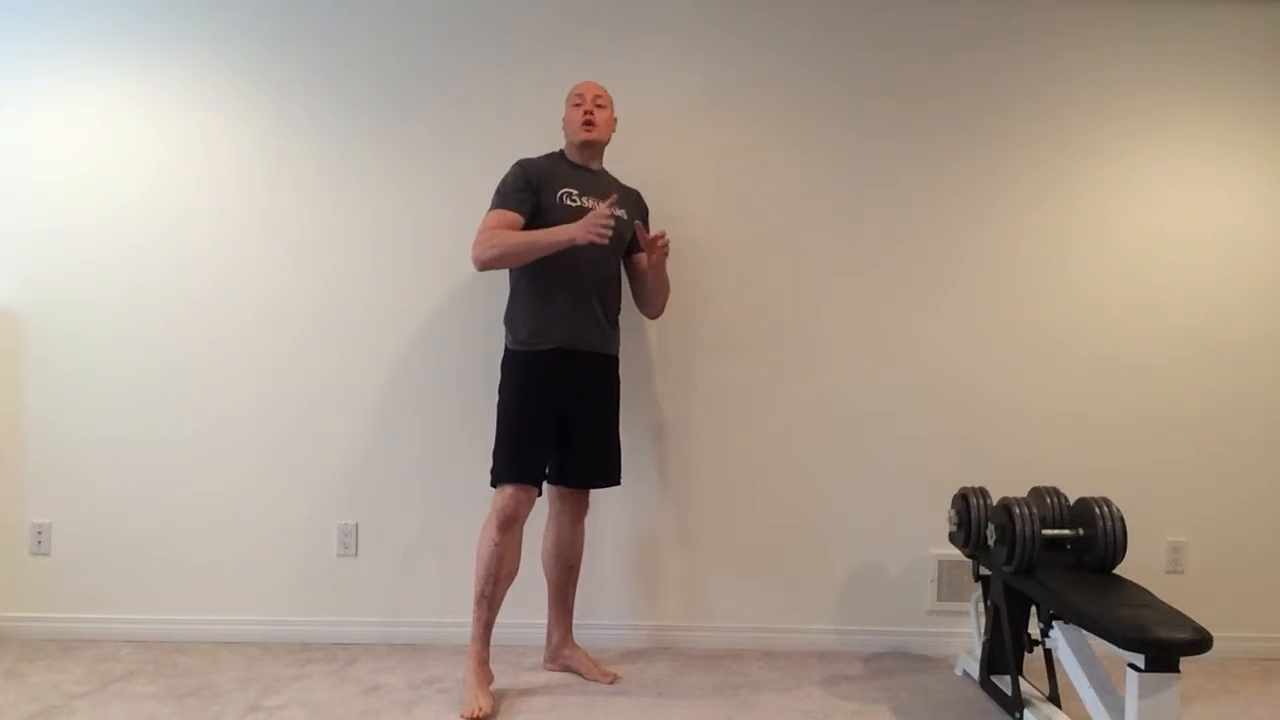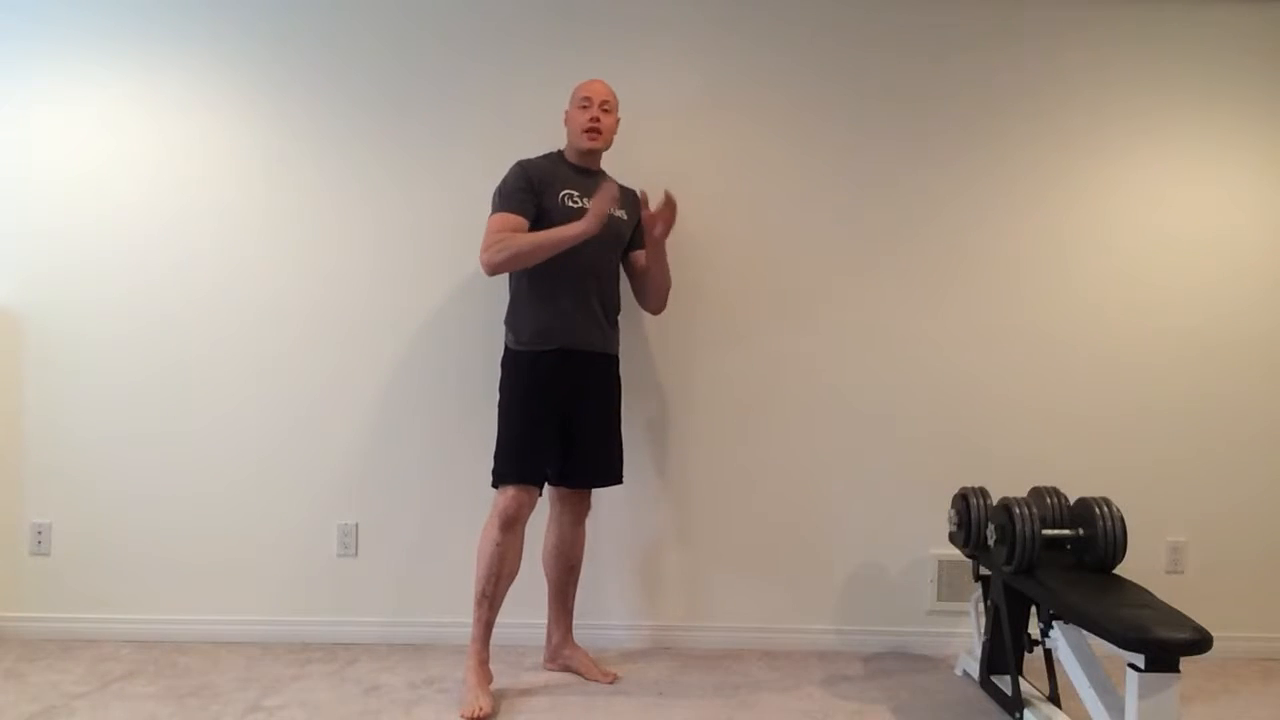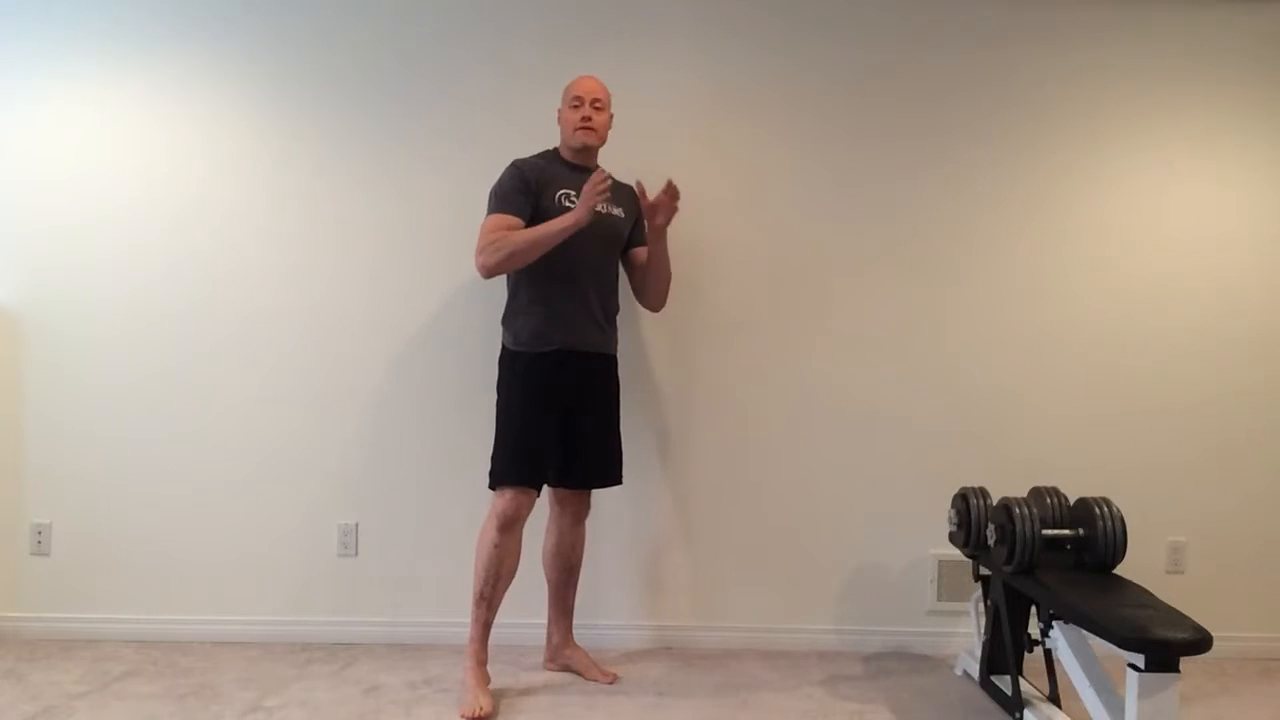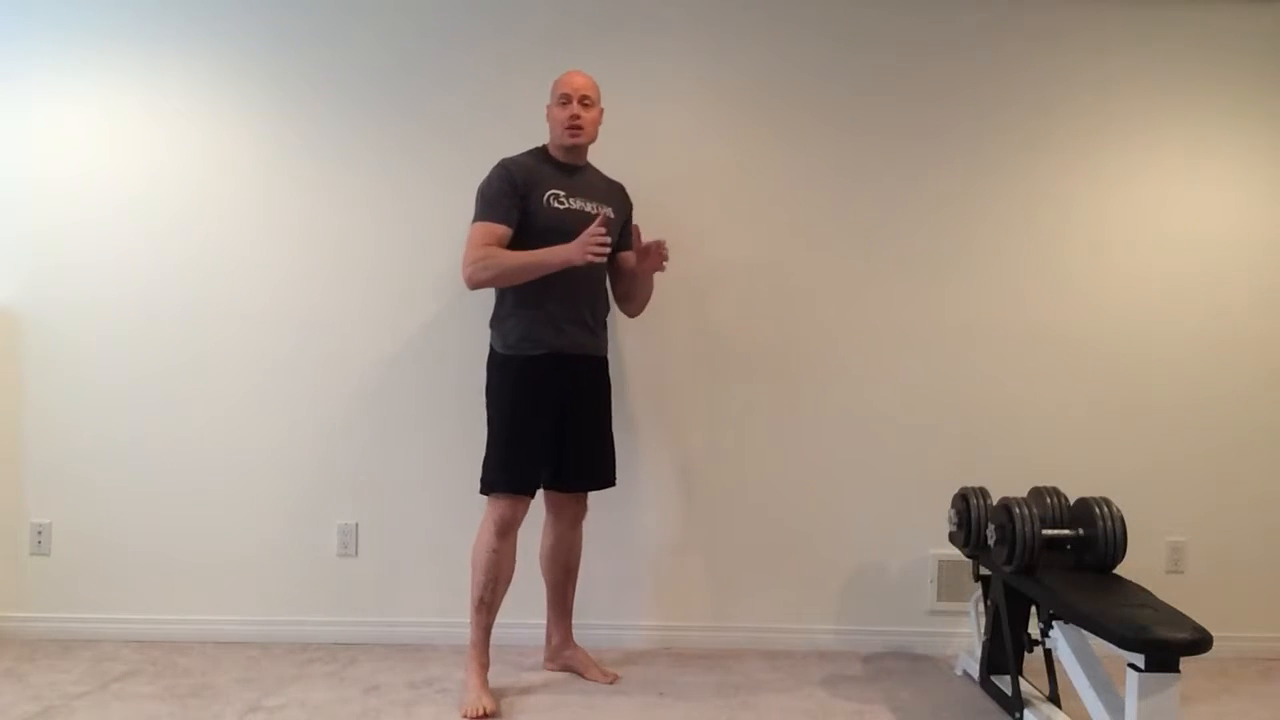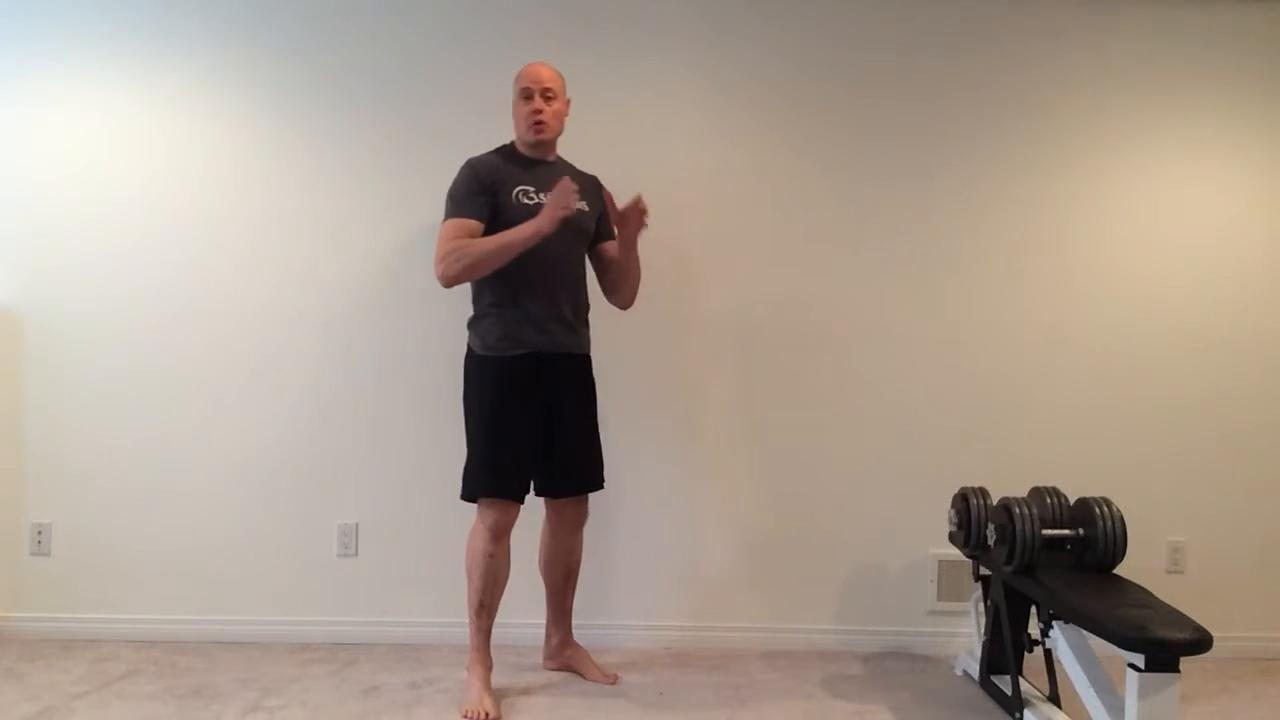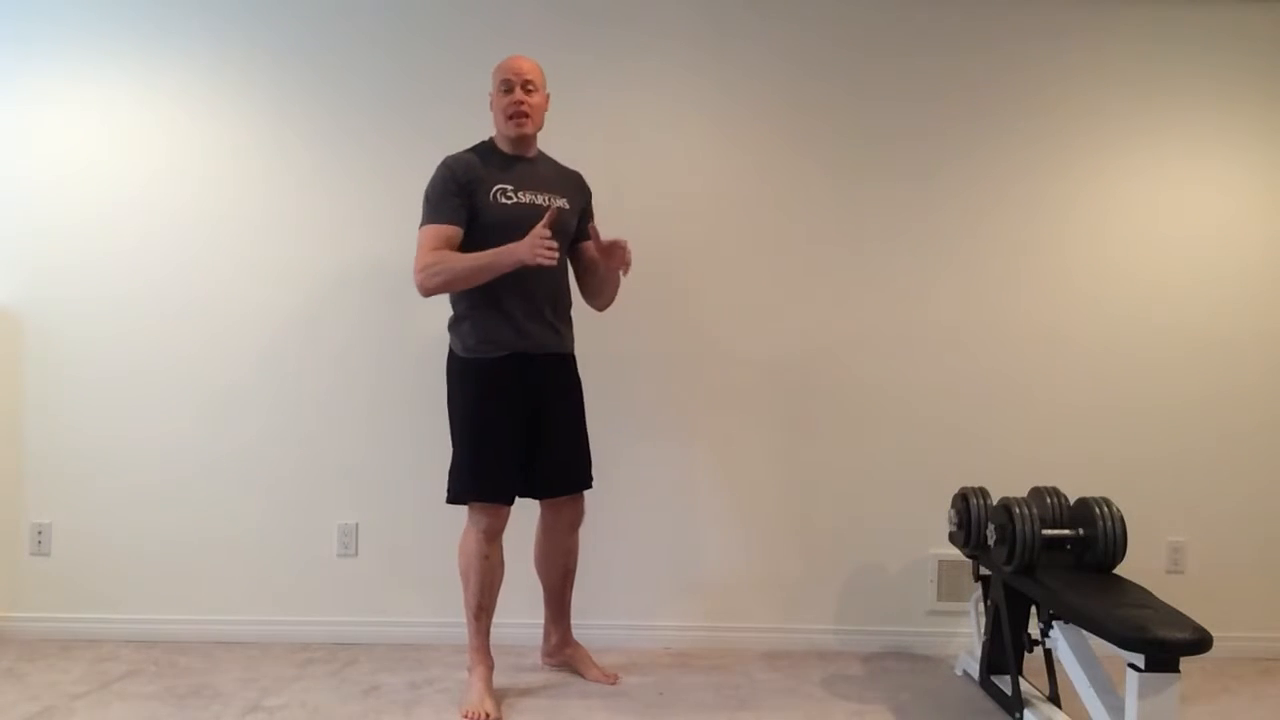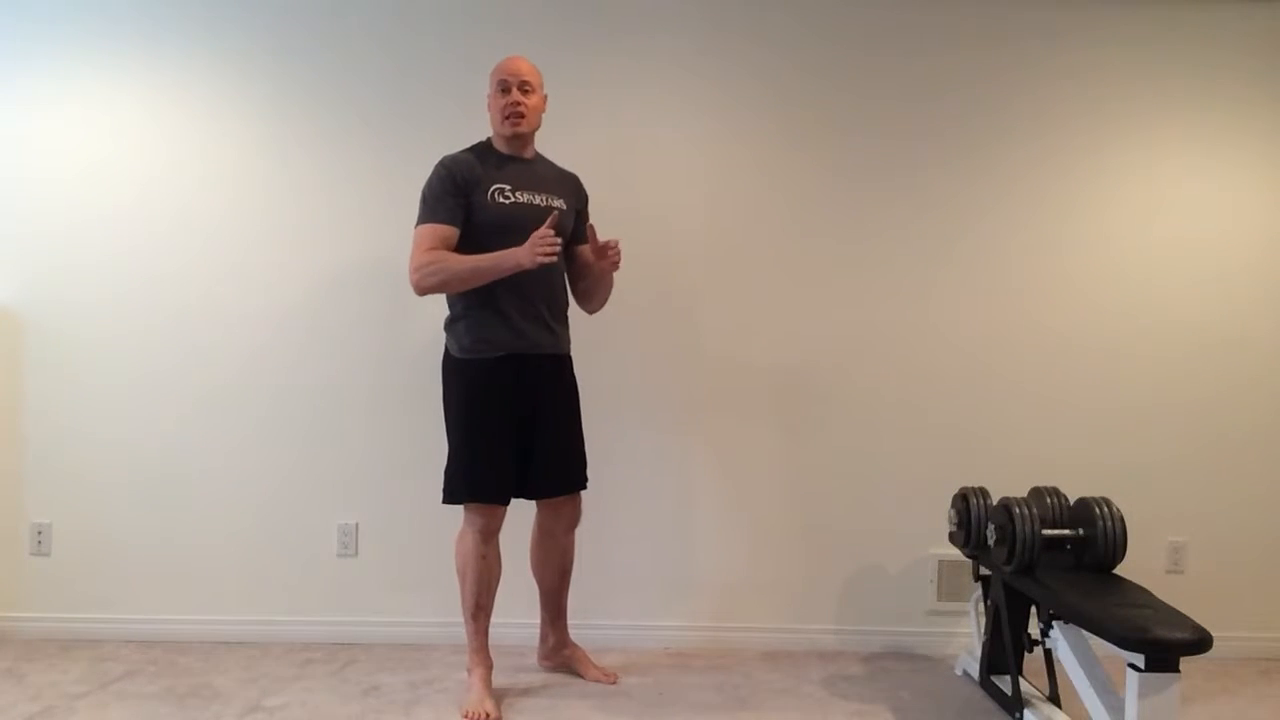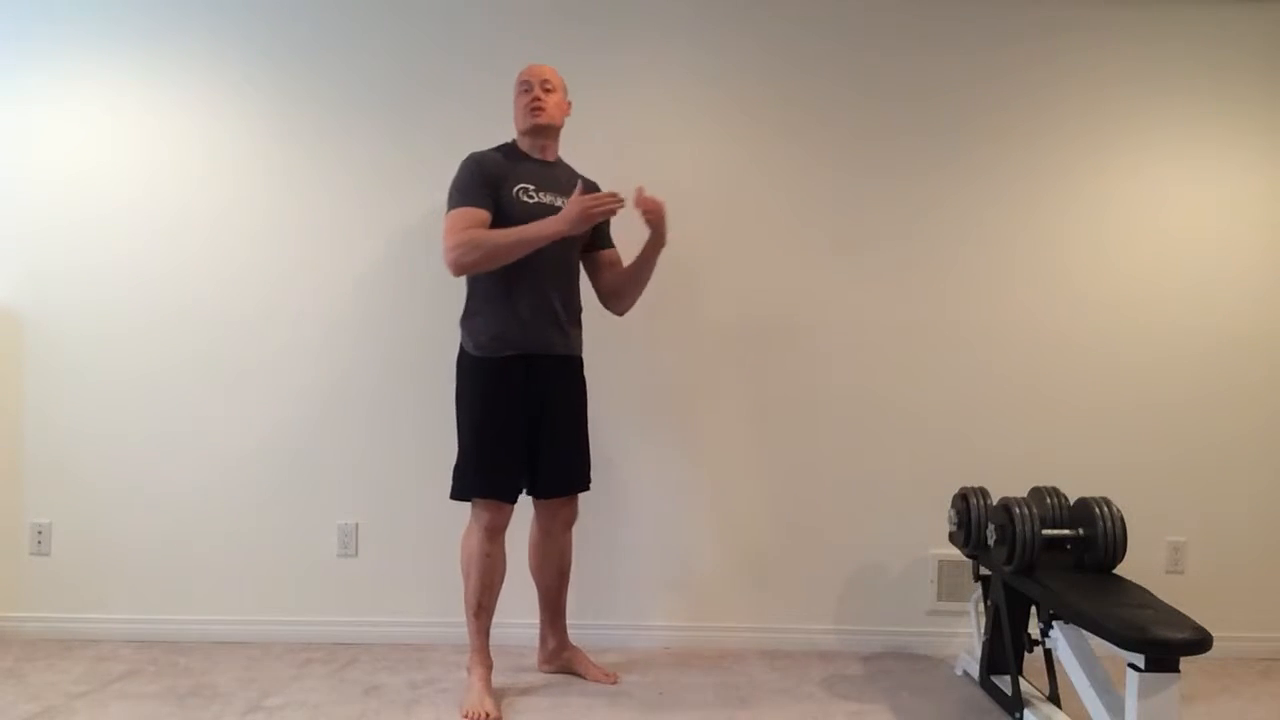
dt=0.4s
person 1, frame 1
left shoulder: (630, 201)
right shoulder: (531, 175)
left elbow: (652, 307)
right elbow: (484, 251)
left wrist: (656, 263)
right wrist: (574, 231)
left hip: (598, 365)
right hip: (534, 359)
left knee: (572, 501)
right knee: (511, 501)
left ankle: (560, 642)
right ankle: (477, 660)
person 1, frame 2
left shoulder: (628, 201)
right shoulder: (530, 175)
left elbow: (653, 301)
right elbow: (493, 256)
left wrist: (657, 243)
right wrist: (584, 225)
left hip: (598, 365)
right hip: (534, 359)
left knee: (573, 502)
right knee: (513, 502)
left ankle: (560, 642)
right ankle: (477, 660)
person 1, frame 3
left shoulder: (624, 198)
right shoulder: (526, 175)
left elbow: (652, 298)
right elbow: (488, 258)
left wrist: (658, 233)
right wrist: (575, 216)
left hip: (597, 365)
right hip: (533, 360)
left knee: (573, 502)
right knee: (511, 503)
left ankle: (560, 641)
right ankle: (475, 659)
person 1, frame 4
left shoulder: (614, 195)
right shoulder: (513, 176)
left elbow: (630, 303)
right elbow: (475, 268)
left wrist: (644, 268)
right wrist: (568, 253)
left hip: (587, 367)
right hip: (522, 364)
left knee: (569, 507)
right knee: (506, 509)
left ankle: (560, 643)
right ankle: (476, 661)
person 1, frame 5
left shoulder: (588, 188)
right shoulder: (482, 173)
left elbow: (622, 296)
right elbow: (448, 266)
left wrist: (627, 240)
right wrist: (538, 225)
left hip: (571, 365)
right hip: (501, 364)
left knee: (570, 508)
right knee: (496, 513)
left ankle: (560, 641)
right ankle: (479, 664)
person 1, frame 6
left shoulder: (570, 184)
right shoulder: (460, 172)
left elbow: (599, 298)
right elbow: (427, 275)
left wrist: (608, 263)
right wrist: (517, 254)
left hip: (555, 365)
right hip: (484, 366)
left knee: (565, 507)
right knee: (487, 517)
left ankle: (559, 639)
person 1, frame 7
left shoulder: (567, 186)
right shoulder: (458, 172)
left elbow: (590, 300)
right elbow: (423, 274)
left wrist: (602, 267)
right wrist: (517, 256)
left hip: (551, 366)
right hip: (480, 366)
left knee: (562, 508)
right knee: (483, 516)
left ankle: (556, 641)
person 1, frame 8
left shoulder: (588, 190)
right shoulder: (484, 169)
left elbow: (616, 298)
right elbow: (458, 254)
left wrist: (654, 245)
right wrist: (558, 223)
left hip: (561, 365)
right hip: (493, 363)
left knee: (559, 509)
right knee: (490, 513)
left ankle: (555, 643)
right ankle: (478, 667)
